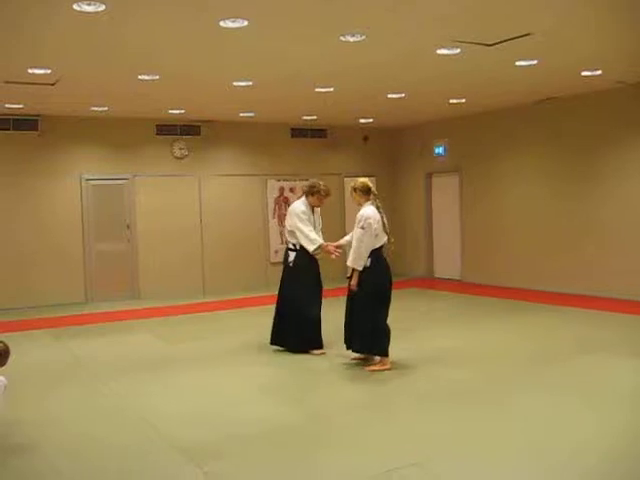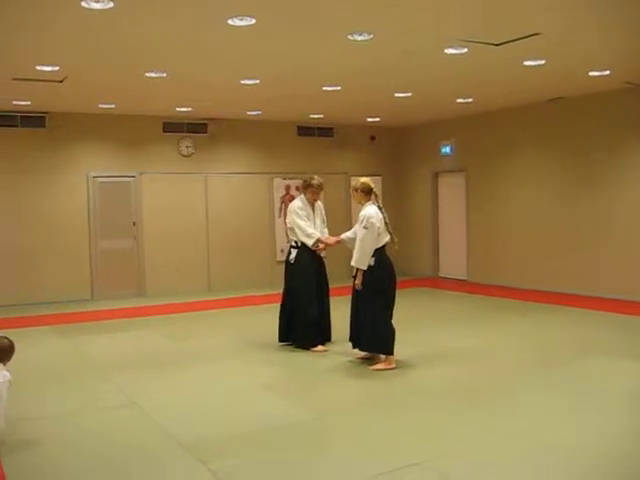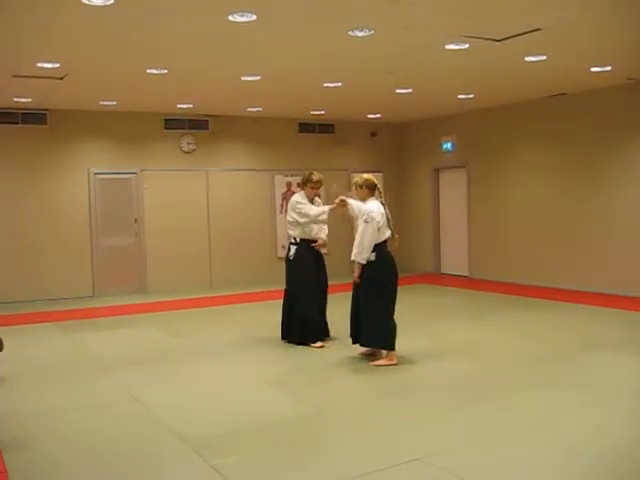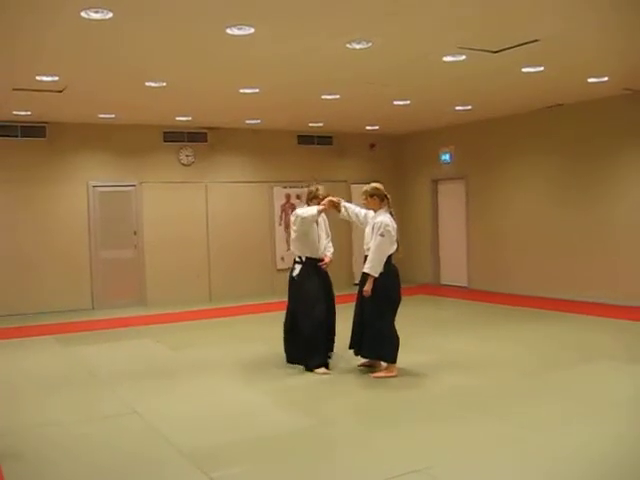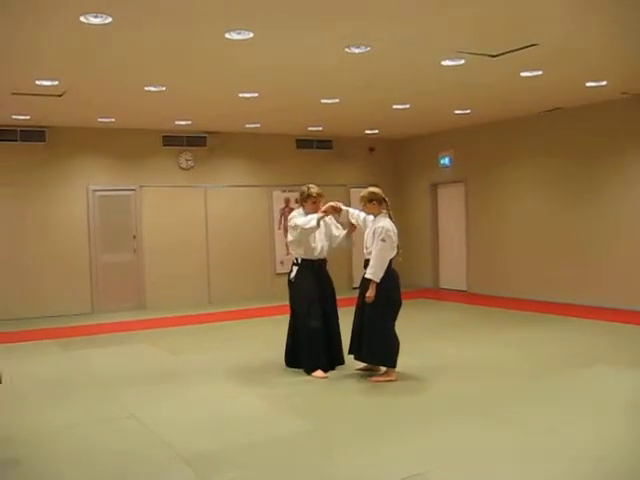
dt=1s
person 1, frame 1
left shoulder: (365, 214)
right shoulder: (374, 211)
left elbow: (361, 247)
left wrist: (355, 275)
right wrist: (337, 244)
left hip: (371, 268)
right hip: (376, 266)
left knee: (373, 313)
right knee: (363, 310)
left ankle: (384, 360)
right ankle: (369, 352)
person 1, frame 2
left shoulder: (368, 214)
right shoulder: (372, 210)
left elbow: (365, 246)
right elbow: (357, 233)
left wrist: (359, 274)
right wrist: (337, 239)
left hip: (376, 268)
right hip: (377, 266)
left knee: (378, 311)
right knee: (367, 309)
left ankle: (388, 359)
right ankle: (374, 351)
person 1, frame 3
left shoulder: (370, 209)
right shoulder: (375, 205)
left elbow: (363, 240)
left wrist: (357, 267)
right wrist: (348, 202)
left hip: (377, 263)
right hip: (379, 261)
left knee: (380, 307)
right knee: (368, 304)
left ankle: (390, 355)
right ankle: (376, 347)
person 1, frame 4
left shoulder: (383, 222)
right shoulder: (374, 216)
left elbow: (378, 254)
right elbow: (356, 213)
left wrist: (369, 281)
right wrist: (339, 204)
left hip: (382, 275)
right hip: (377, 273)
left knee: (382, 320)
right knee: (369, 317)
left ankle: (391, 367)
right ankle: (375, 359)
person 1, frame 5
left shoulder: (383, 226)
right shoulder: (373, 220)
left elbow: (380, 259)
right elbow: (356, 216)
left wrist: (372, 287)
right wrist: (339, 208)
left hip: (383, 280)
right hip: (375, 276)
left knee: (382, 324)
right knee: (369, 321)
left ankle: (390, 371)
right ankle: (374, 363)
person 2, frame 1
left shoulder: (314, 210)
right shoulder: (297, 209)
right elbow: (306, 234)
left wrist: (323, 247)
right wrist: (324, 246)
left hip: (308, 256)
right hip: (297, 257)
left knee: (312, 298)
right knee: (303, 300)
left ankle: (291, 339)
right ankle: (309, 343)
person 2, frame 2
left shoulder: (318, 206)
right shoulder: (296, 207)
left elbow: (323, 228)
right elbow: (305, 230)
left wrist: (323, 244)
right wrist: (324, 240)
left hip: (314, 254)
right hip: (300, 255)
left knee: (319, 296)
right knee: (304, 298)
left ankle: (317, 336)
right ankle: (308, 340)
person 2, frame 3
left shoulder: (316, 201)
right shoulder: (297, 201)
left elbow: (322, 223)
right elbow: (312, 215)
left wrist: (322, 239)
right wrist: (333, 207)
left hip: (313, 249)
right hip: (299, 251)
left knee: (318, 291)
right knee: (304, 293)
left ankle: (316, 332)
right ankle: (308, 336)
person 2, frame 4
left shoulder: (322, 218)
right shoulder: (299, 215)
left elbow: (327, 240)
right elbow: (304, 216)
left wrist: (328, 256)
right wrist: (321, 208)
left hip: (319, 268)
right hip: (303, 269)
left knee: (326, 311)
right knee: (311, 314)
left ankle: (321, 350)
right ankle: (314, 361)
person 2, frame 5
left shoulder: (325, 217)
right shoulder: (296, 217)
left elbow: (336, 238)
right elbow: (304, 227)
left wrist: (349, 231)
right wrist: (321, 214)
left hip: (320, 269)
right hip: (303, 271)
left knee: (328, 315)
right knee: (308, 317)
left ankle: (327, 358)
right ankle: (313, 363)
